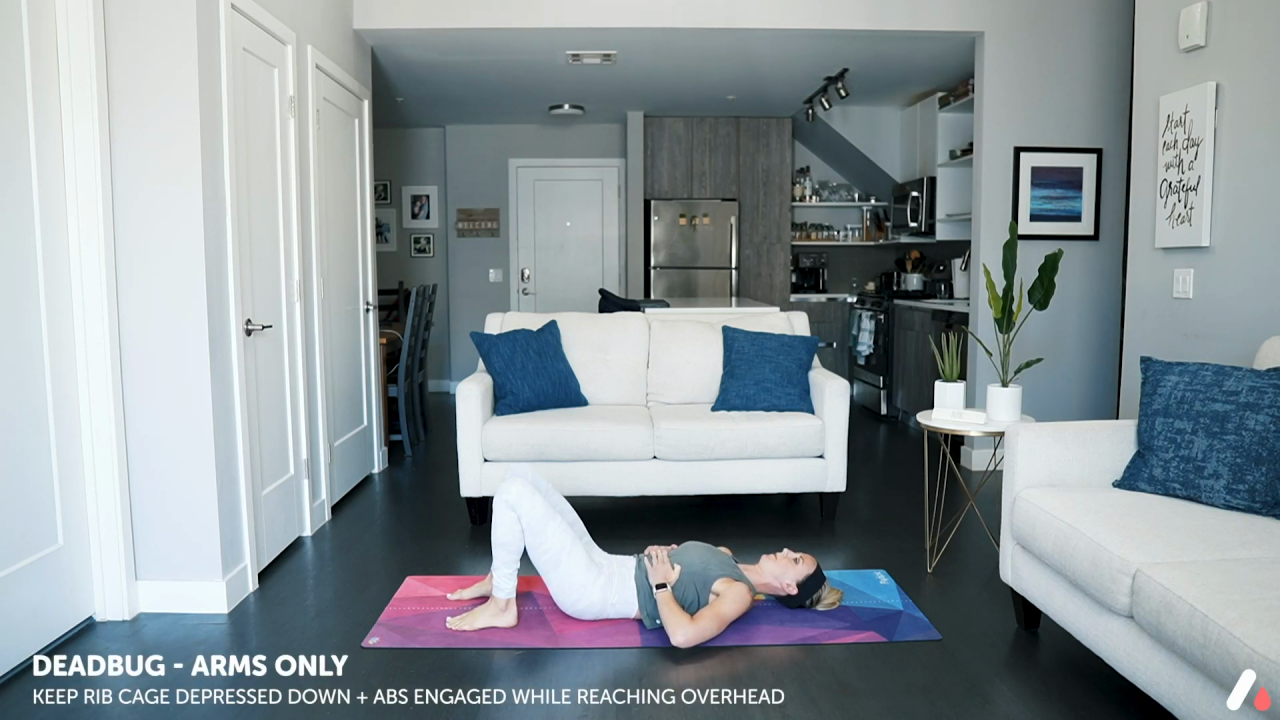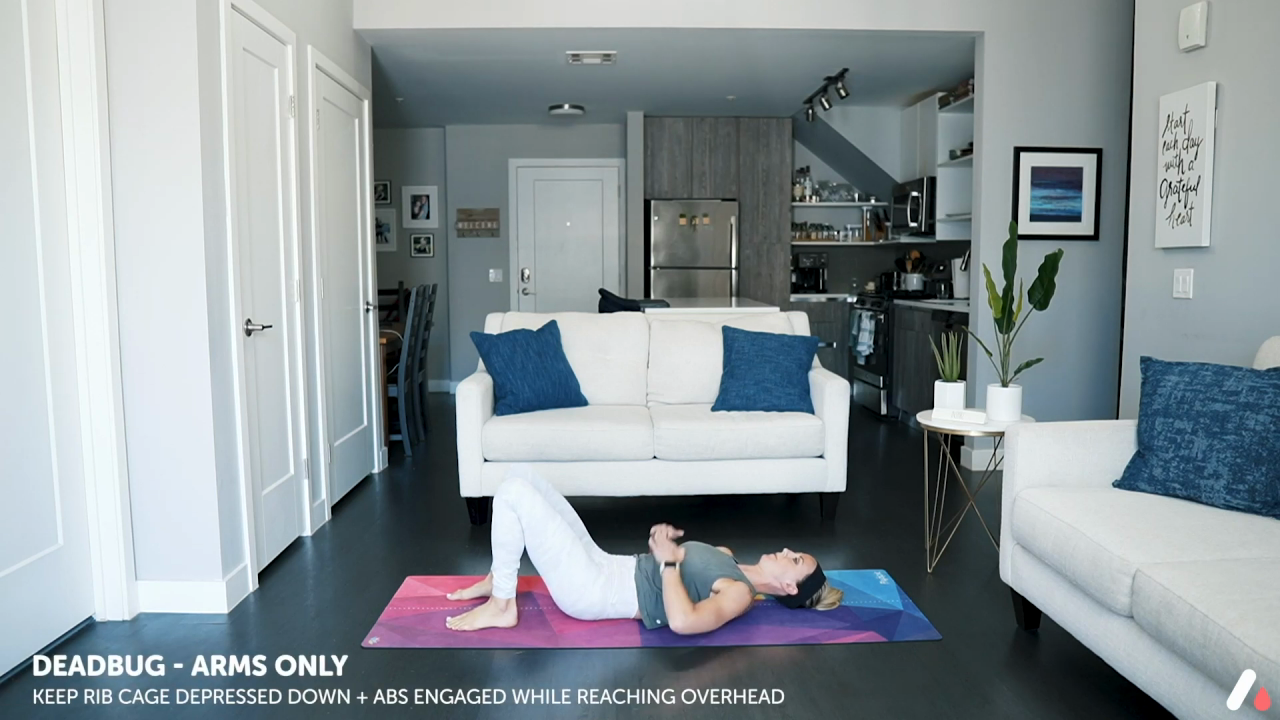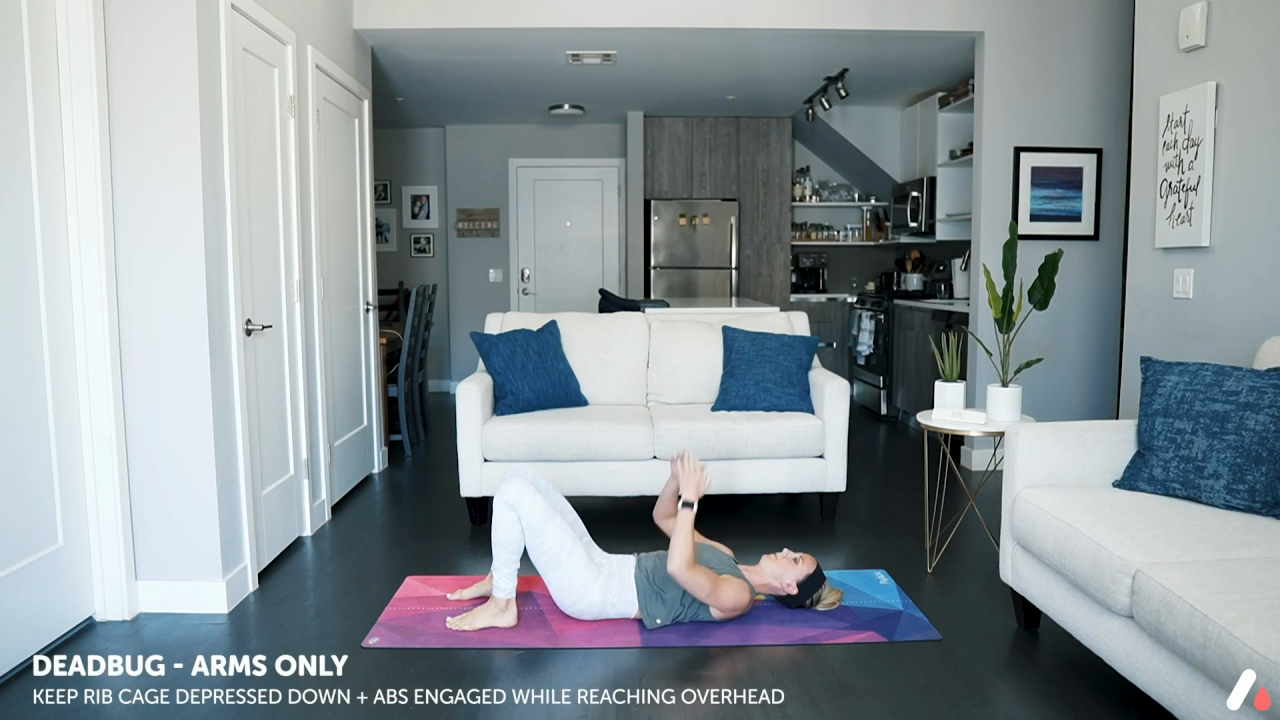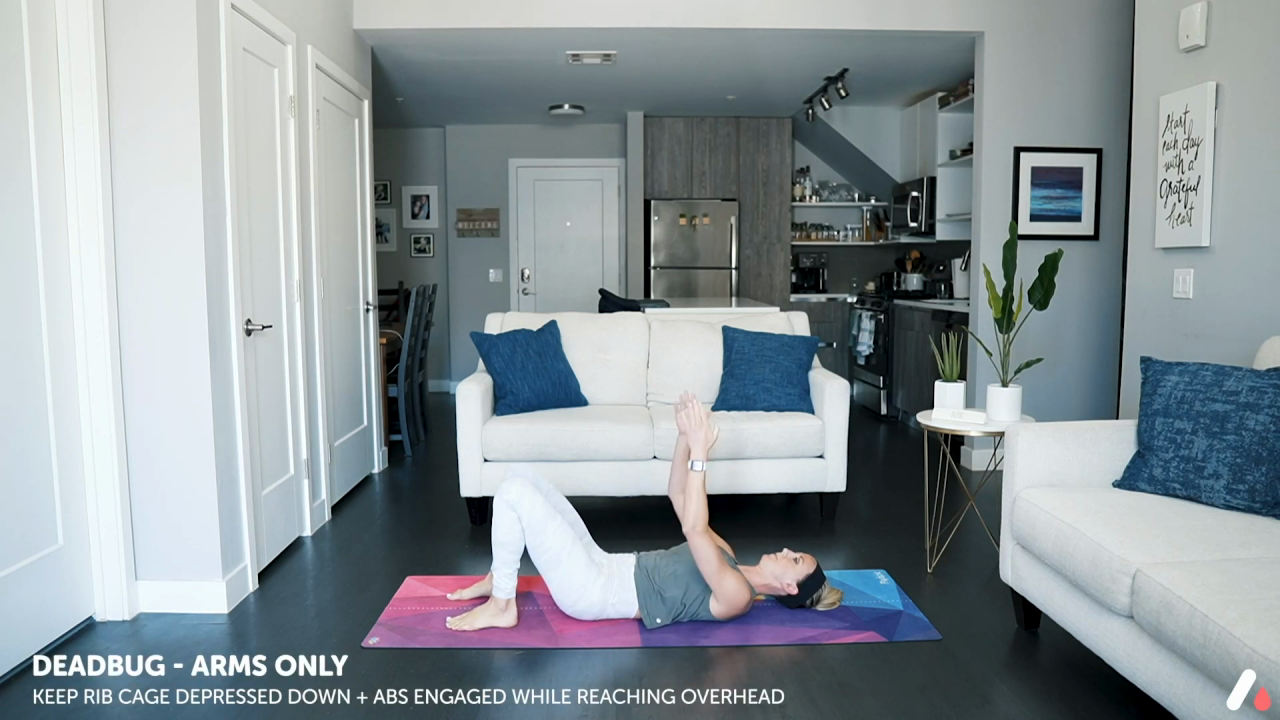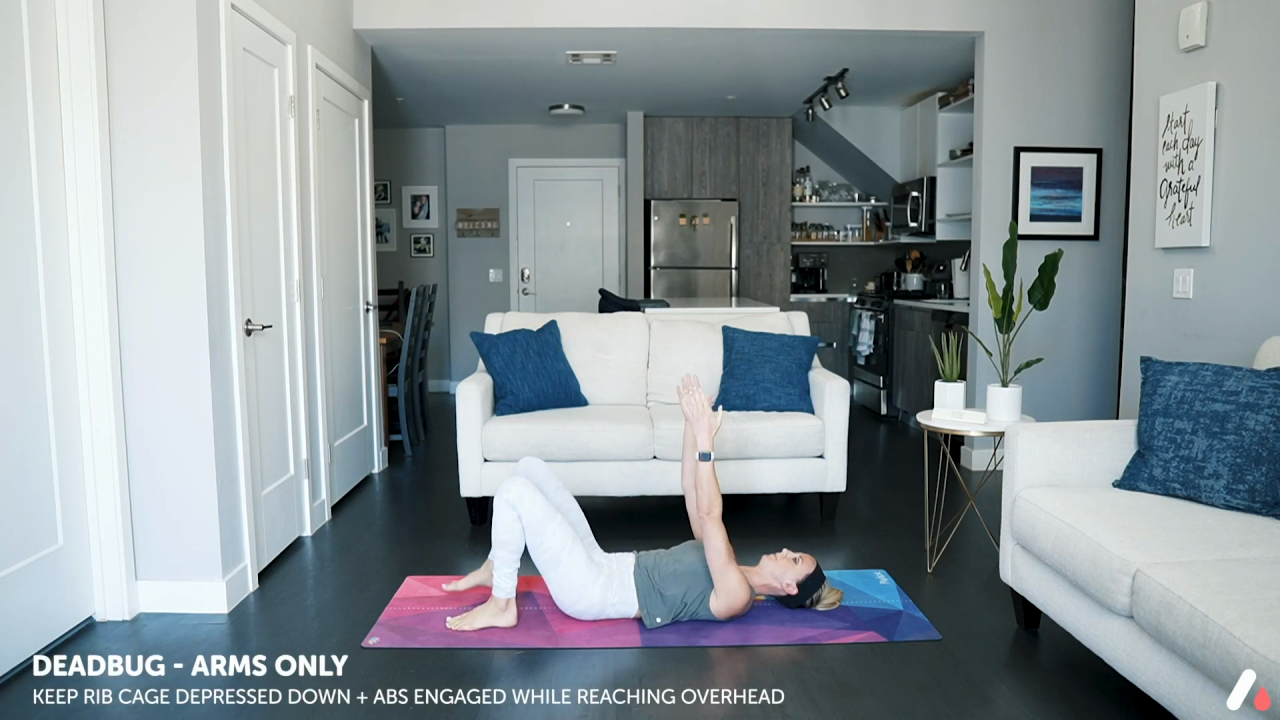
dt=0.2s
person 1, frame 1
left shoulder: (739, 595)
right shoulder: (729, 562)
left elbow: (682, 636)
left wrist: (661, 584)
right wrist: (664, 556)
left hip: (590, 590)
right hip: (601, 567)
left knee: (514, 491)
right knee: (523, 475)
left ankle: (500, 607)
right ankle: (498, 579)
person 1, frame 2
left shoulder: (738, 596)
right shoulder: (728, 559)
left elbow: (681, 619)
left wrist: (668, 560)
right wrist: (665, 540)
left hip: (590, 590)
right hip: (601, 568)
left knee: (513, 492)
right knee: (522, 474)
left ankle: (501, 607)
right ankle: (497, 579)
person 1, frame 3
left shoulder: (736, 597)
right shoulder: (724, 557)
left elbow: (679, 566)
right elbow: (662, 518)
left wrist: (690, 498)
right wrist: (677, 481)
left hip: (591, 591)
right hip: (602, 570)
left knee: (514, 493)
right knee: (522, 475)
left ankle: (502, 607)
right ankle: (498, 581)
person 1, frame 4
left shoulder: (736, 596)
right shoulder: (726, 558)
left elbow: (695, 530)
right elbow: (678, 497)
left wrist: (699, 454)
right wrist: (685, 439)
left hip: (589, 591)
right hip: (601, 570)
left knee: (514, 493)
right knee: (523, 475)
left ankle: (501, 607)
right ankle: (498, 579)
person 1, frame 5
left shoulder: (736, 595)
right shoulder: (728, 565)
left elbow: (710, 516)
right elbow: (693, 496)
left wrist: (705, 441)
right wrist: (692, 424)
left hip: (588, 591)
right hip: (600, 571)
left knee: (514, 491)
right knee: (529, 469)
left ankle: (500, 606)
right ankle: (495, 569)
